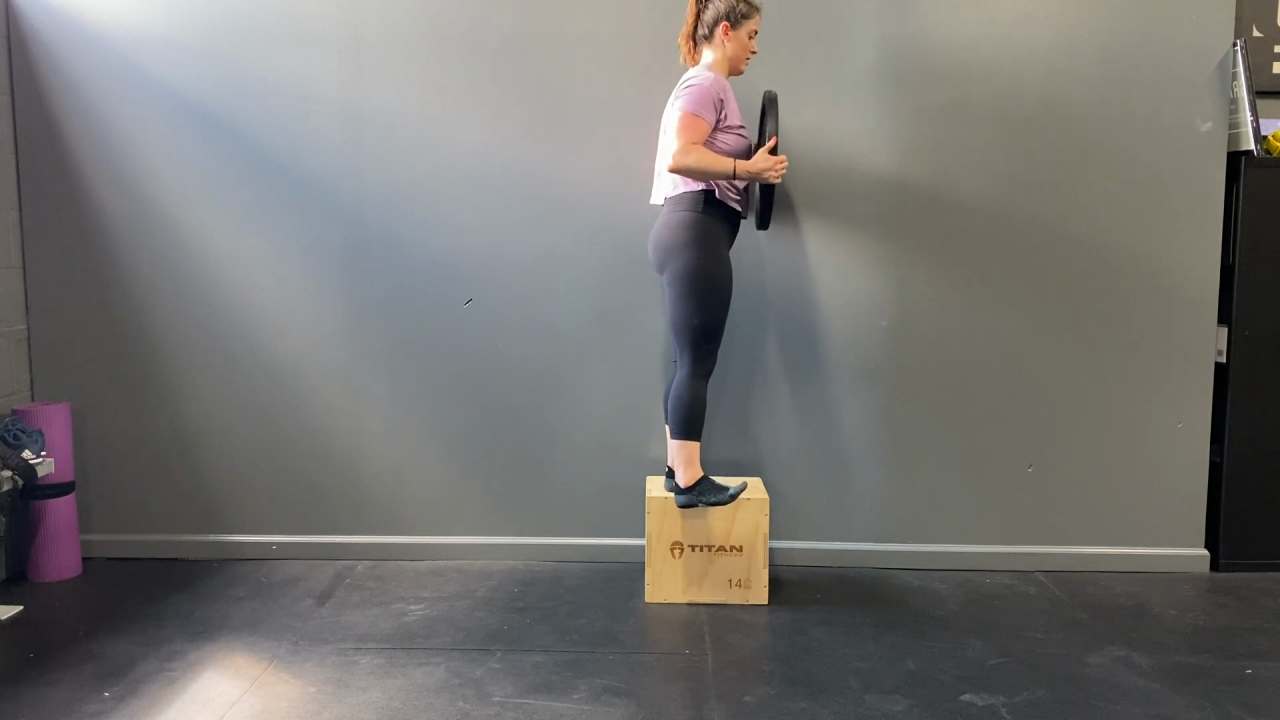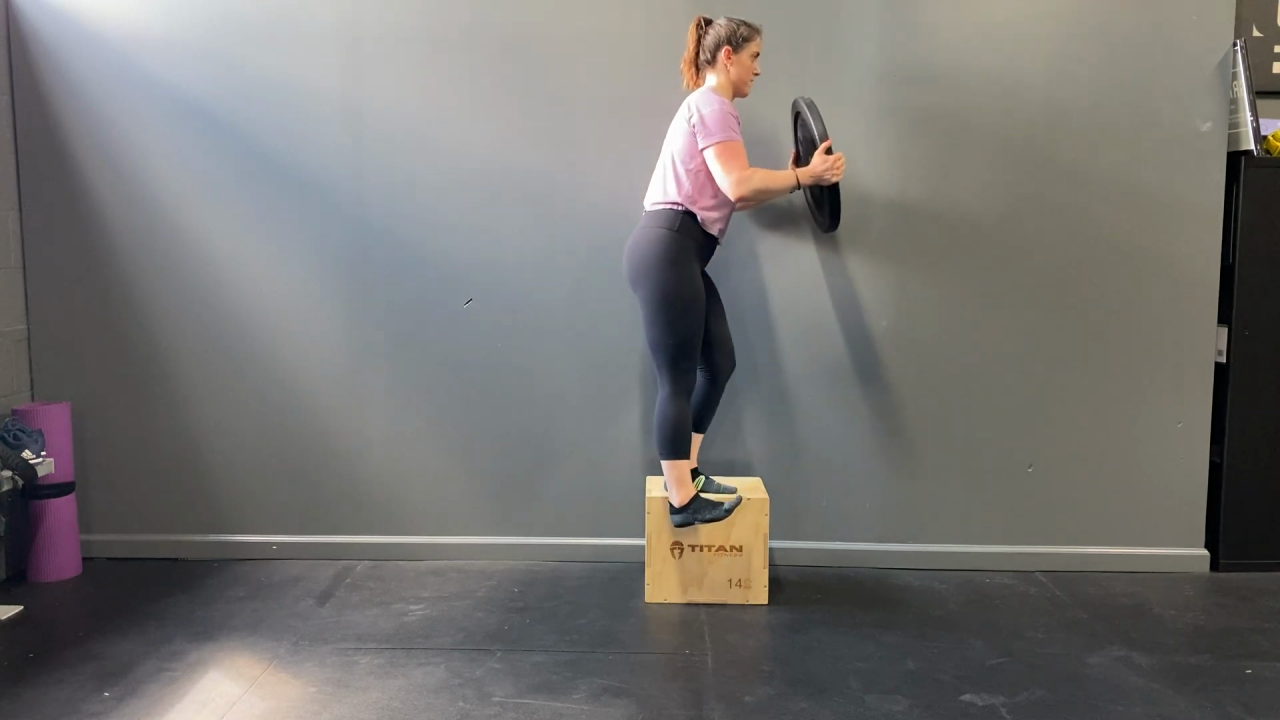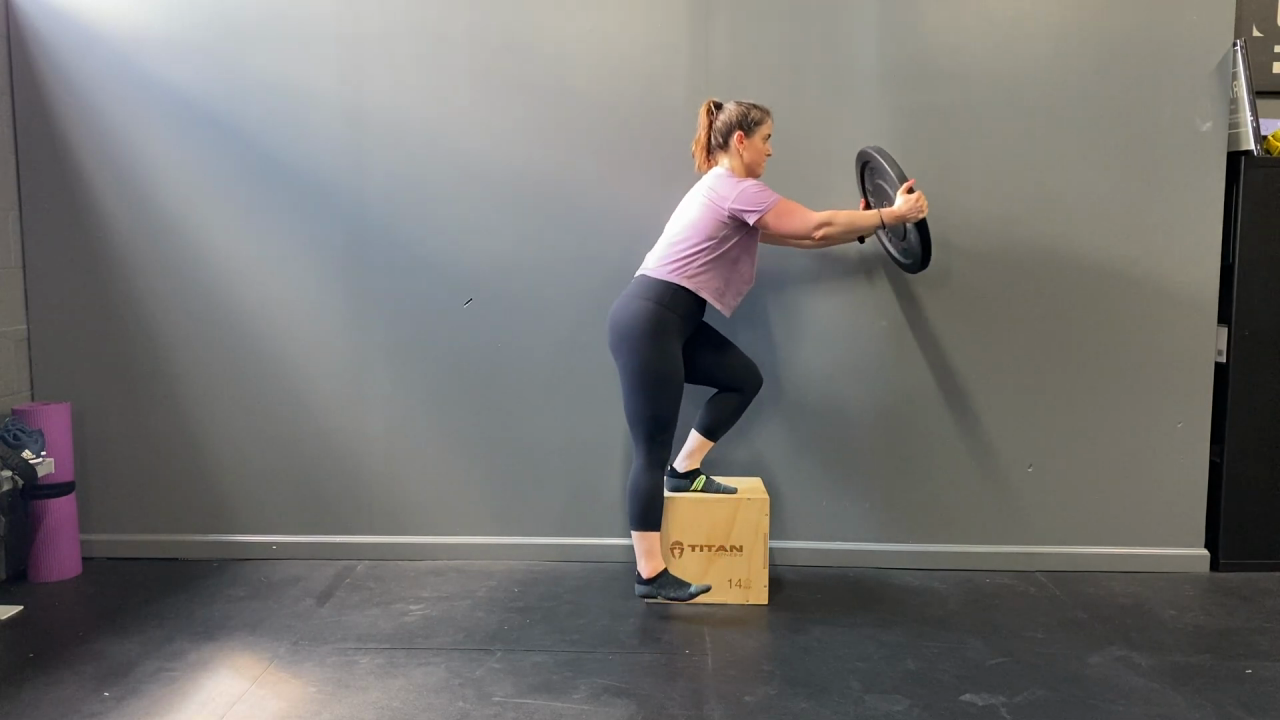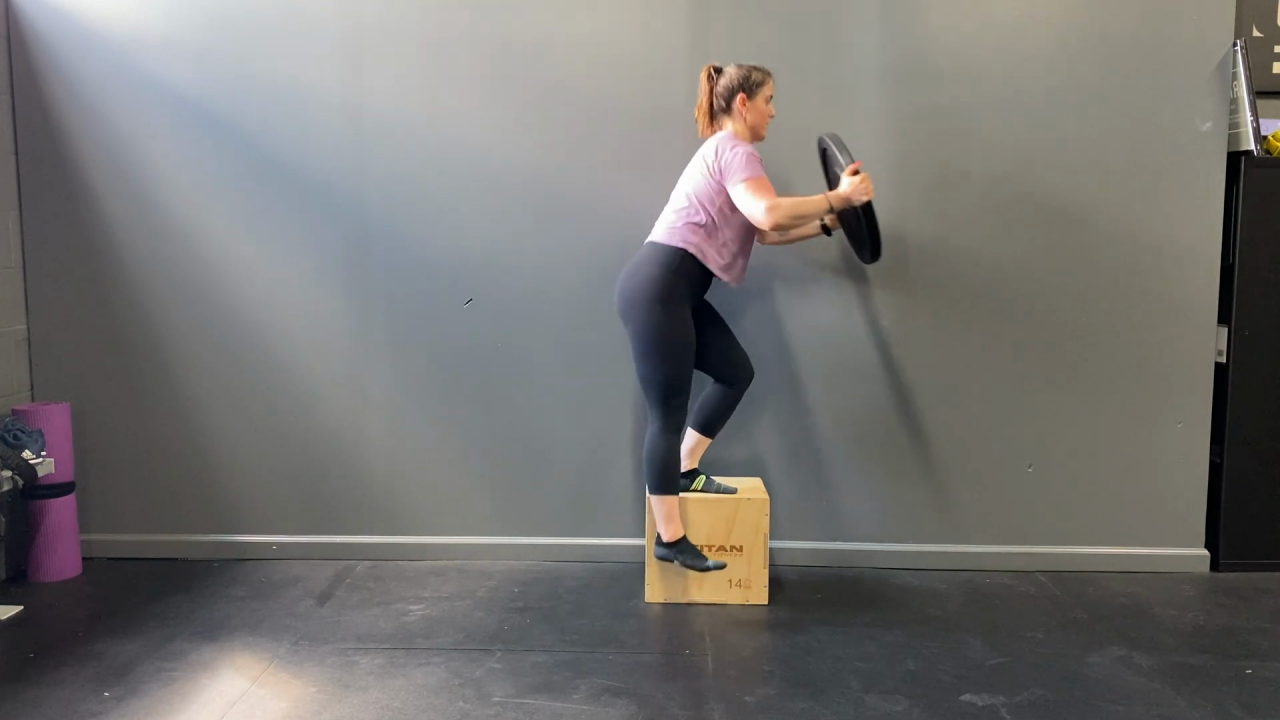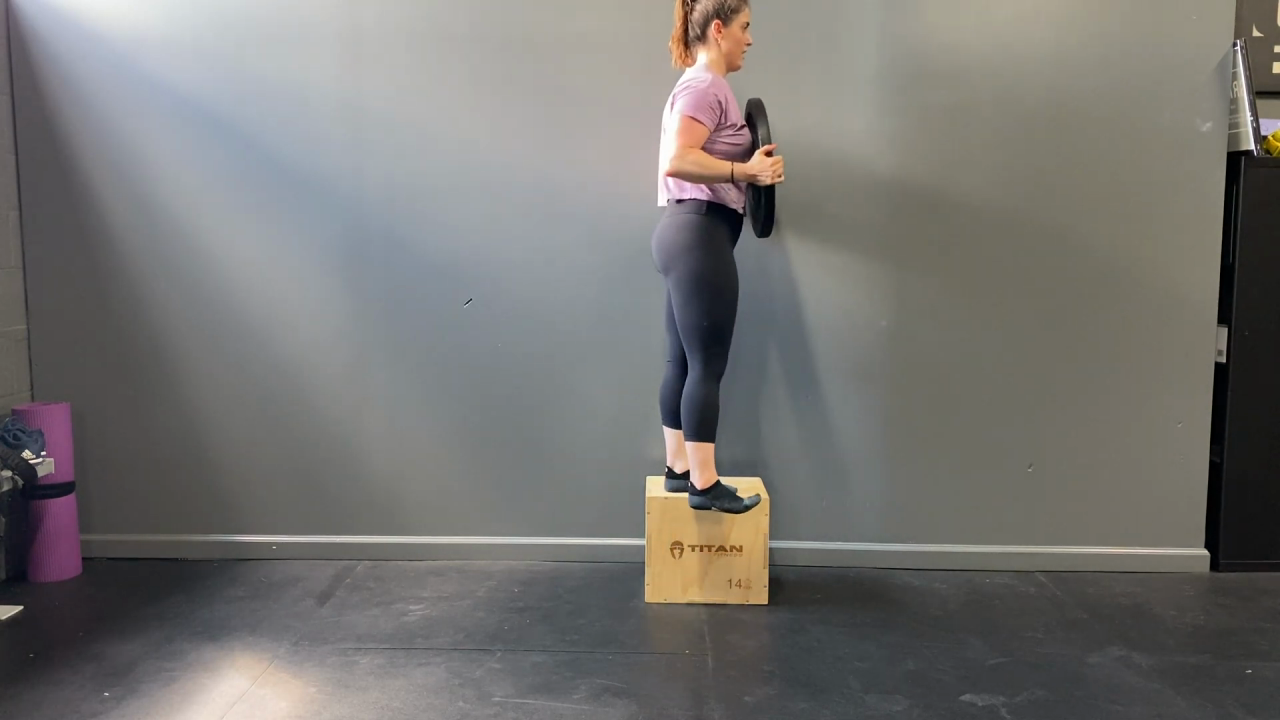
dt=1s
person 1, frame 1
left shoulder: (707, 86)
right shoulder: (705, 84)
right elbow: (680, 156)
left wrist: (753, 168)
right wrist: (747, 169)
left hip: (689, 231)
right hip: (695, 232)
left knee: (689, 361)
right knee: (697, 363)
left ankle: (679, 469)
right ankle: (690, 481)
person 1, frame 2
left shoulder: (706, 107)
right shoulder: (712, 107)
left elbow: (733, 193)
right elbow: (739, 185)
left wrist: (790, 179)
right wrist: (807, 175)
left hip: (676, 254)
right hip: (666, 253)
left knee: (718, 362)
right knee: (678, 381)
left ankle: (688, 472)
right ankle: (683, 501)
person 1, frame 3
left shoulder: (723, 189)
right shoulder: (737, 190)
left elbow: (796, 235)
right elbow: (815, 227)
left wrist: (859, 228)
right wrist: (892, 216)
left hip: (664, 318)
right hip: (647, 322)
left knee: (744, 378)
right knee: (651, 451)
left ankle: (684, 470)
right ankle: (651, 574)
person 1, frame 4
left shoulder: (724, 151)
right shoulder: (735, 152)
left elbow: (766, 230)
right elbow: (769, 218)
left wrist: (827, 223)
right wrist: (835, 200)
left hip: (673, 288)
right hip: (658, 289)
left knee: (736, 373)
right knee: (669, 414)
left ankle: (684, 471)
right ankle: (670, 537)
person 1, frame 5
left shoulder: (706, 87)
right shoulder: (703, 86)
right elbow: (677, 160)
left wrist: (751, 169)
right wrist: (747, 171)
left hip: (690, 234)
right hip: (698, 235)
left knee: (685, 362)
right knee: (707, 366)
left ankle: (679, 469)
right ankle: (705, 485)
